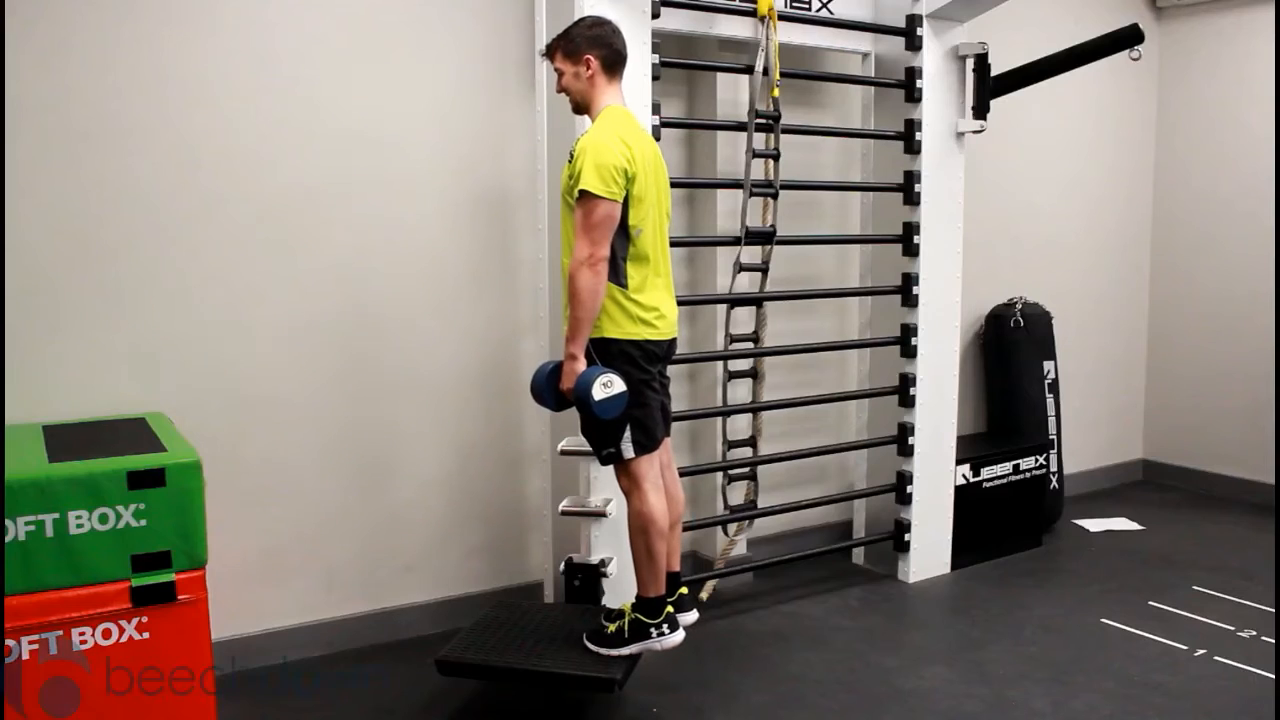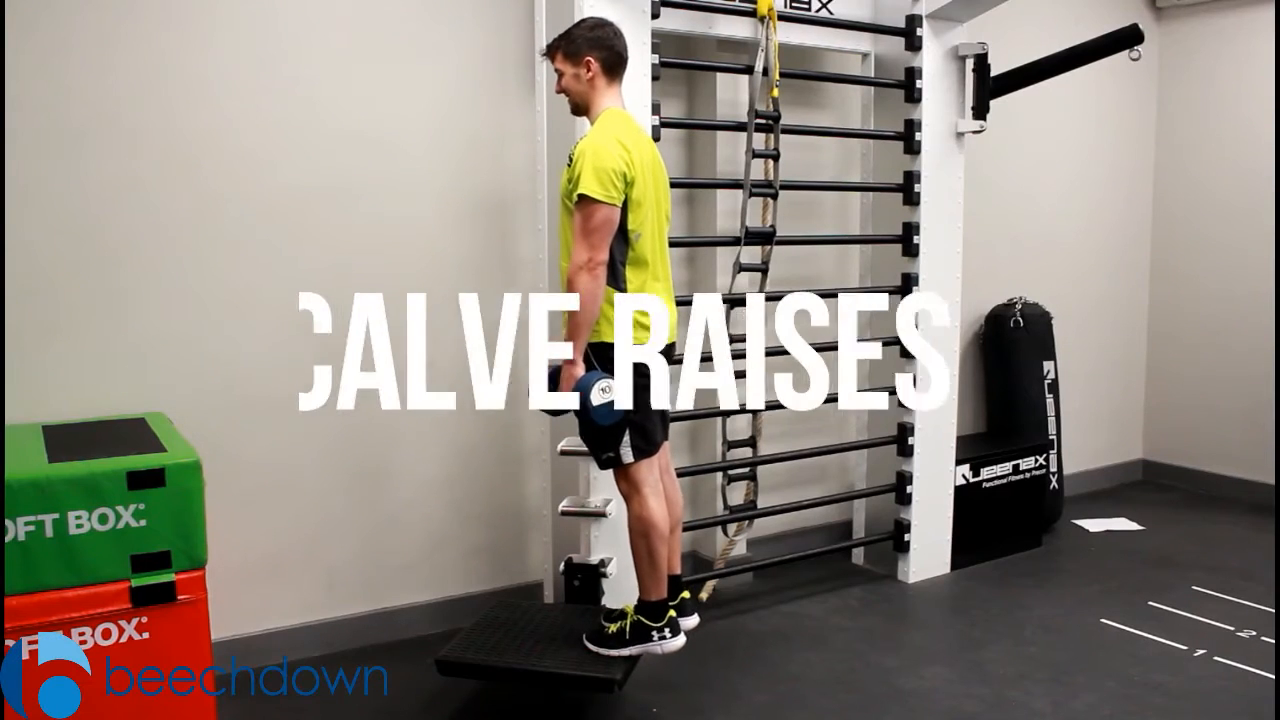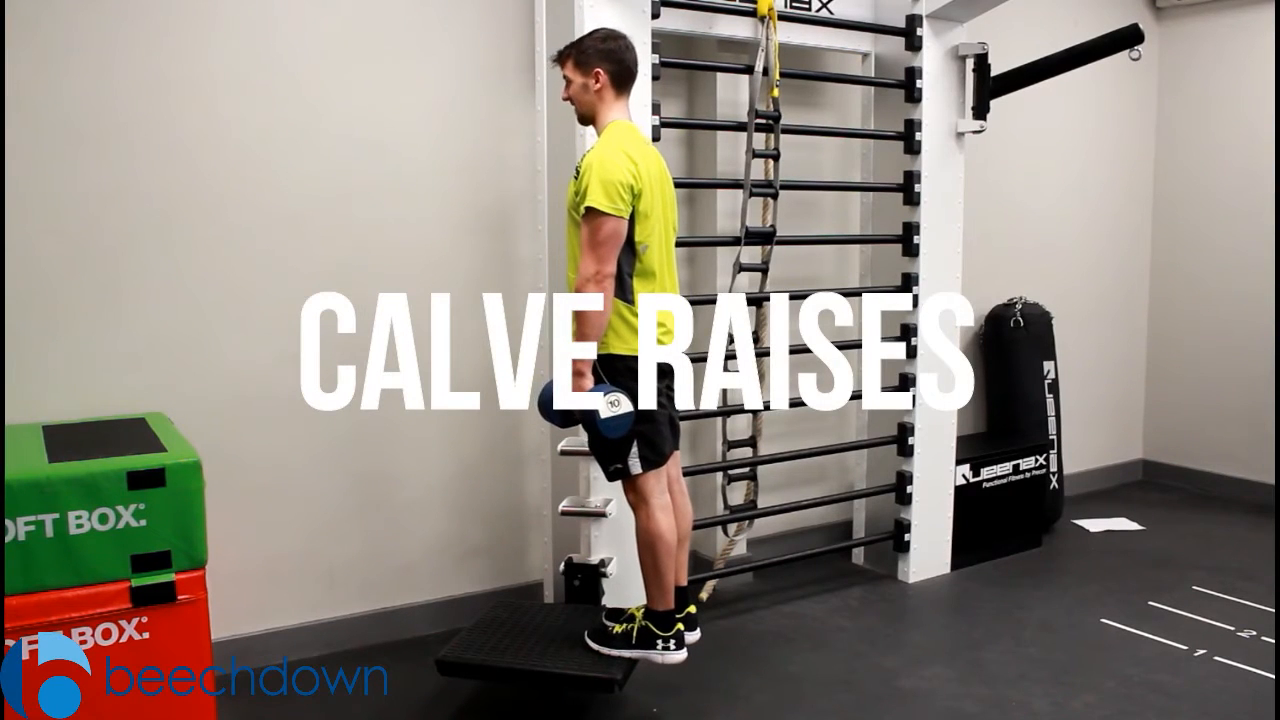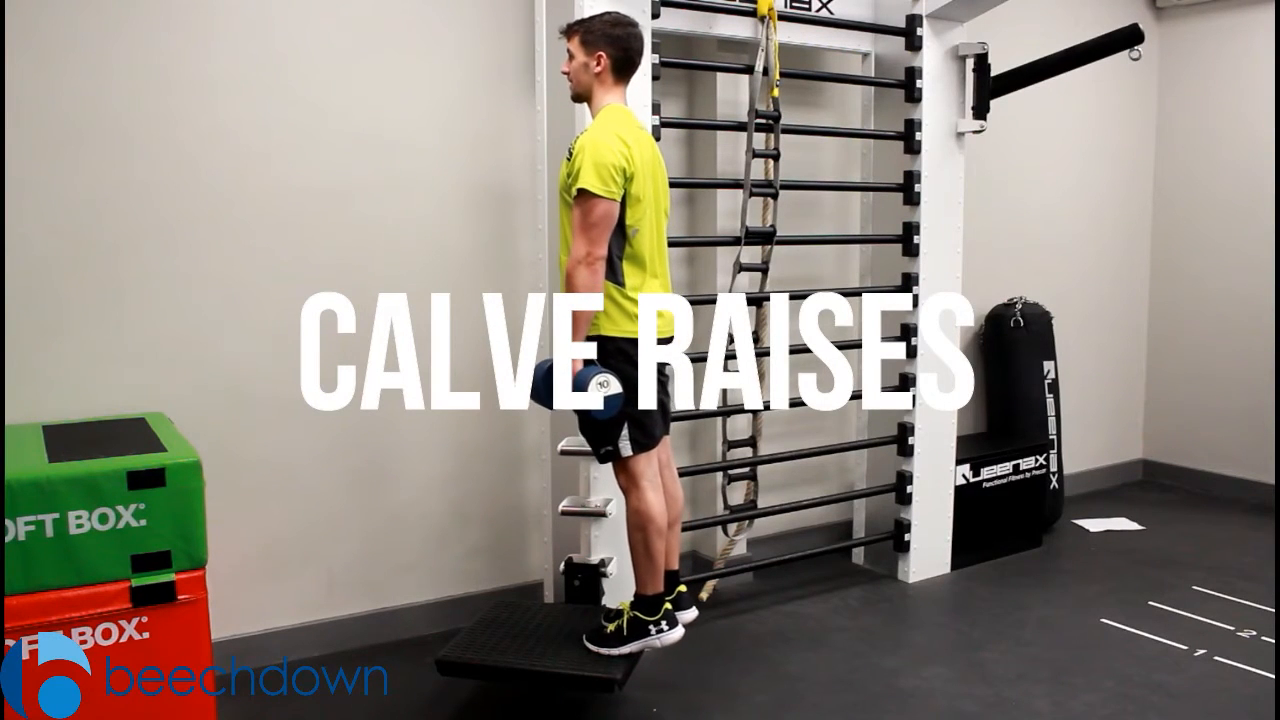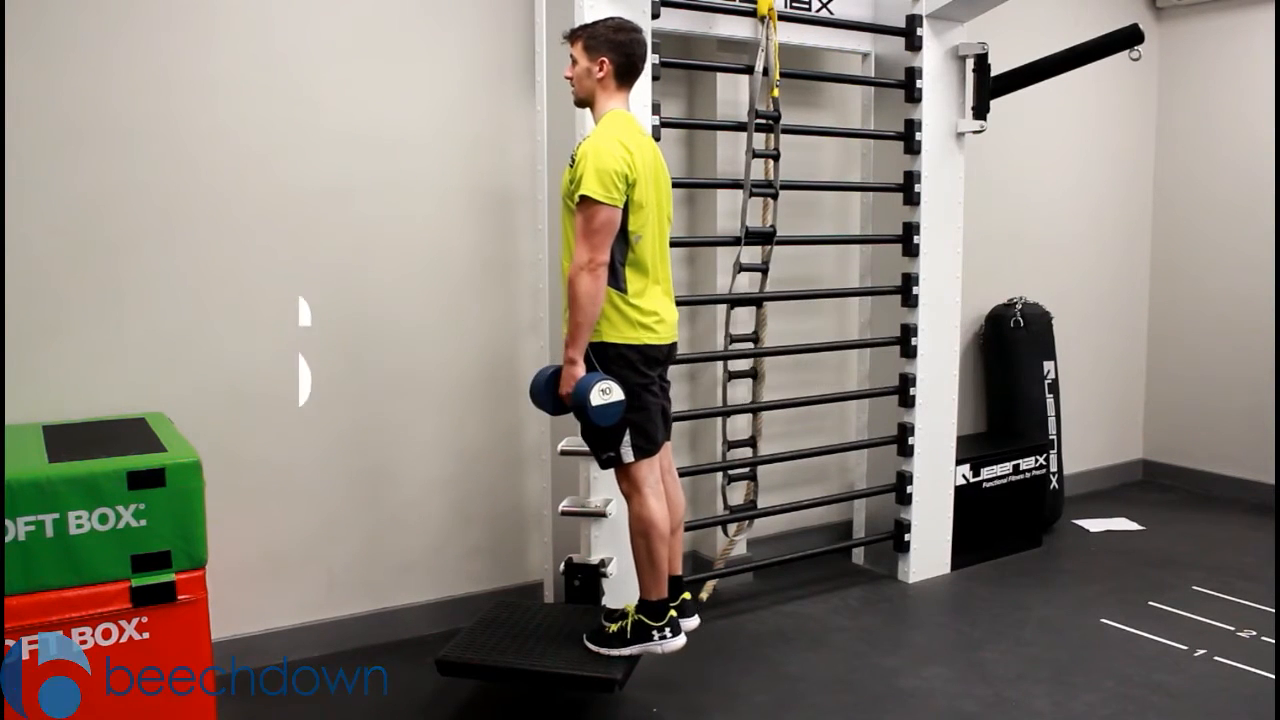
dt=1s
person 1, frame 1
left shoulder: (602, 143)
right shoulder: (638, 137)
left elbow: (592, 257)
left wrist: (575, 352)
left hip: (620, 335)
right hip: (652, 325)
left knee: (638, 475)
right knee: (658, 465)
left ankle: (653, 616)
right ankle: (673, 594)
person 1, frame 2
left shoulder: (599, 147)
right shoulder: (638, 140)
left elbow: (590, 263)
left wrist: (572, 356)
left hip: (617, 339)
right hip: (650, 330)
left knee: (637, 478)
right knee: (656, 467)
left ankle: (654, 620)
right ankle: (673, 598)
person 1, frame 3
left shoulder: (607, 158)
right shoulder: (644, 151)
left elbow: (598, 274)
left wrist: (582, 366)
left hip: (623, 348)
right hip: (655, 338)
left knee: (646, 489)
right knee: (666, 478)
left ankle: (661, 628)
right ankle: (678, 609)
person 1, frame 4
left shoulder: (599, 141)
right shoulder: (637, 136)
left elbow: (589, 256)
left wrist: (573, 348)
left hip: (615, 332)
right hip: (649, 323)
left knee: (637, 473)
right knee: (656, 462)
left ankle: (650, 612)
right ankle: (670, 592)
person 1, frame 5
left shoulder: (602, 147)
right shoulder: (641, 142)
left elbow: (591, 262)
left wrist: (573, 355)
left hip: (618, 338)
right hip: (652, 328)
left knee: (638, 478)
right knee: (658, 468)
left ankle: (654, 618)
right ankle: (674, 598)
